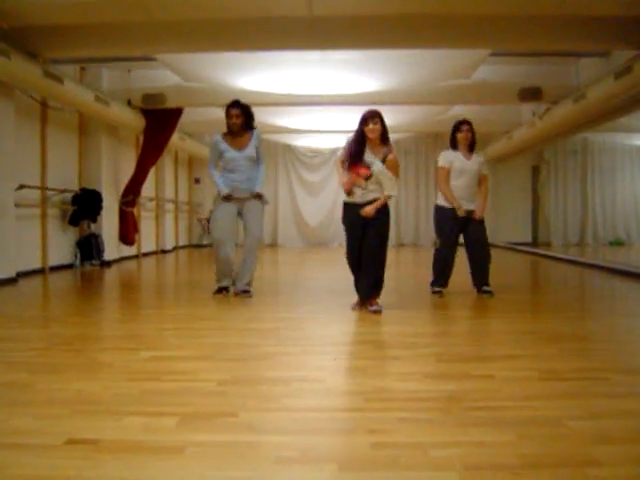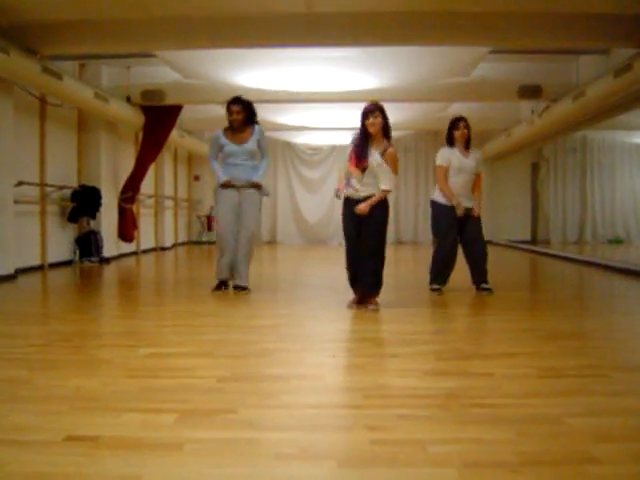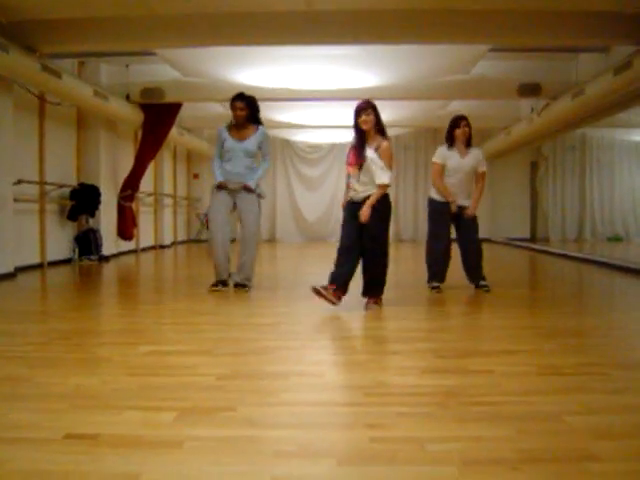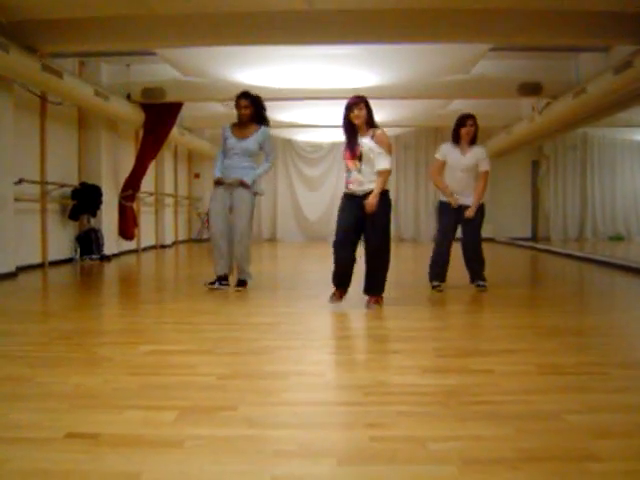
dt=0.2s
person 1, frame 1
left shoulder: (388, 157)
right shoulder: (354, 146)
left elbow: (390, 190)
right elbow: (340, 163)
left wrist: (374, 207)
right wrist: (343, 178)
left hip: (375, 208)
right hip: (351, 207)
left knee: (374, 252)
right knee: (354, 253)
left ankle: (370, 297)
right ankle: (363, 294)
person 1, frame 2
left shoulder: (388, 151)
right shoulder: (358, 141)
left elbow: (387, 186)
left wrist: (368, 204)
right wrist: (342, 183)
left hip: (374, 205)
right hip: (351, 203)
left knee: (372, 249)
right knee: (353, 250)
left ankle: (370, 295)
right ankle: (359, 292)
person 1, frame 3
left shoulder: (383, 146)
right shoulder: (357, 142)
left elbow: (384, 182)
left wrist: (368, 206)
right wrist: (346, 197)
left hip: (375, 205)
right hip: (353, 202)
left knee: (373, 250)
right knee: (348, 246)
left ankle: (374, 295)
right ankle: (335, 288)
person 1, frame 4
left shoulder: (378, 135)
right shoulder: (350, 138)
left elbow: (385, 168)
left wrist: (375, 195)
left hip: (373, 197)
right hip: (351, 198)
left knee: (376, 246)
right knee: (342, 239)
left ankle: (375, 293)
right ankle: (340, 287)
person 2, frame 1
left shoulder: (254, 136)
right shoulder: (218, 141)
right elbow: (212, 168)
left wrist: (259, 187)
right wrist: (222, 189)
left hip: (252, 195)
right hip: (228, 195)
left knee: (254, 236)
right knee: (220, 236)
left ankle: (243, 284)
right ankle: (224, 282)
person 2, frame 2
left shoulder: (257, 131)
right shoulder: (219, 135)
left elbow: (264, 157)
right elbow: (213, 159)
left wrist: (258, 178)
right wrist: (221, 178)
left hip: (250, 186)
right hip: (228, 186)
left knee: (249, 230)
right knee: (224, 229)
left ankle: (240, 280)
right ankle: (224, 277)
person 2, frame 3
left shoulder: (260, 132)
right shoulder: (223, 131)
left elbow: (265, 161)
left wrist: (254, 181)
right wrist: (218, 178)
left hip: (247, 188)
right hip: (224, 187)
left knee: (251, 231)
right knee: (217, 230)
left ankle: (242, 278)
right ankle: (222, 277)
person 2, frame 4
left shoulder: (262, 132)
right shoulder: (227, 130)
left elbow: (268, 161)
left wrist: (251, 178)
right wrist: (216, 173)
left hip: (244, 185)
right hip: (223, 183)
left knee: (241, 230)
right knee: (217, 228)
left ankle: (242, 276)
right ankle: (222, 275)
person 3, frame 1
left shoulder: (479, 158)
right shoulder: (447, 155)
left elbow: (483, 185)
right elbow: (442, 183)
left wrist: (481, 208)
right wrist: (456, 205)
left hip: (473, 210)
right hip: (447, 209)
left knee: (480, 247)
right knee: (446, 247)
left ankle: (482, 284)
right ankle: (438, 284)
person 3, frame 2
left shoulder: (475, 155)
right shoulder: (445, 152)
left elbow: (477, 183)
right elbow: (441, 181)
left wrist: (477, 205)
right wrist: (456, 203)
left hip: (468, 208)
right hip: (444, 206)
left knee: (477, 245)
right knee: (446, 246)
left ankle: (481, 281)
right ankle: (437, 282)
person 3, frame 3
left shoulder: (477, 154)
right shoulder: (443, 151)
left elbow: (480, 181)
right elbow: (435, 179)
left wrist: (474, 205)
right wrist: (451, 200)
left hip: (465, 205)
right hip: (441, 203)
left knee: (471, 243)
right knee: (439, 243)
left ankle: (478, 279)
right ankle: (435, 280)
person 3, frame 4
left shoulder: (480, 152)
right shoulder: (446, 148)
left elbow: (483, 181)
right elbow: (434, 174)
left wrist: (474, 206)
right wrist: (450, 195)
left hip: (472, 205)
right hip: (447, 203)
left knee: (472, 243)
right knee: (443, 241)
left ankle: (478, 278)
right ankle: (436, 279)
